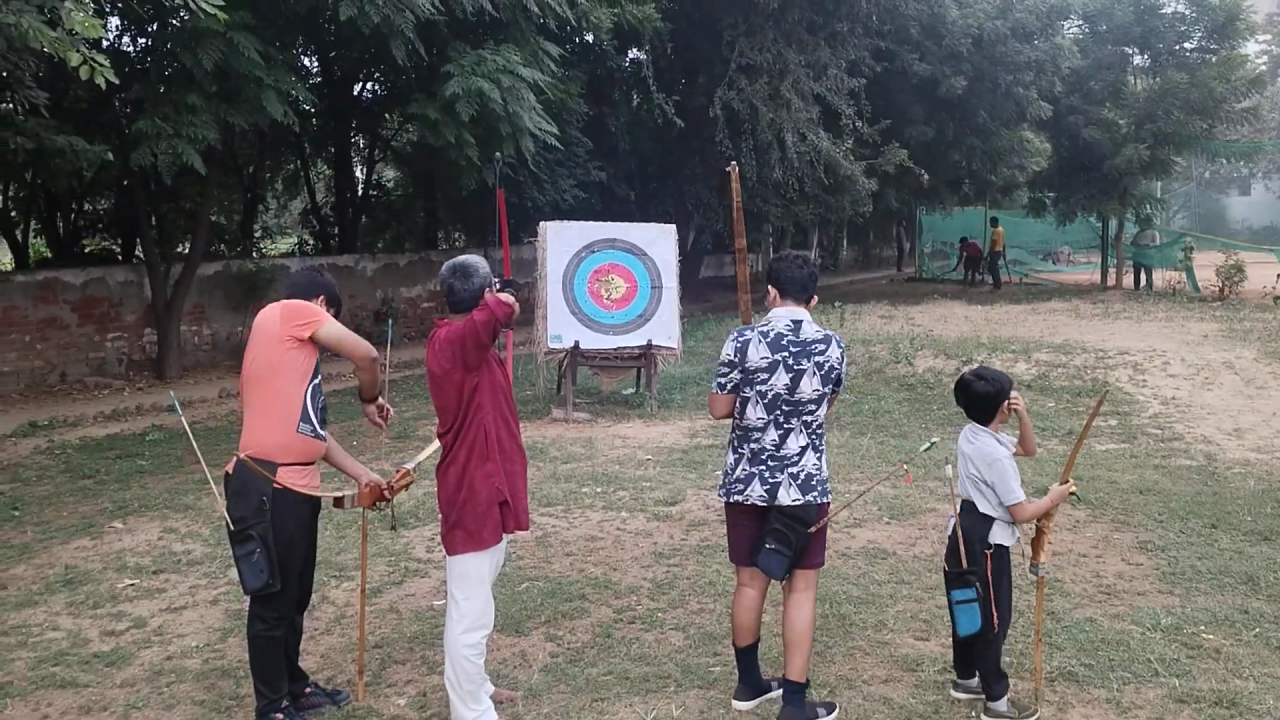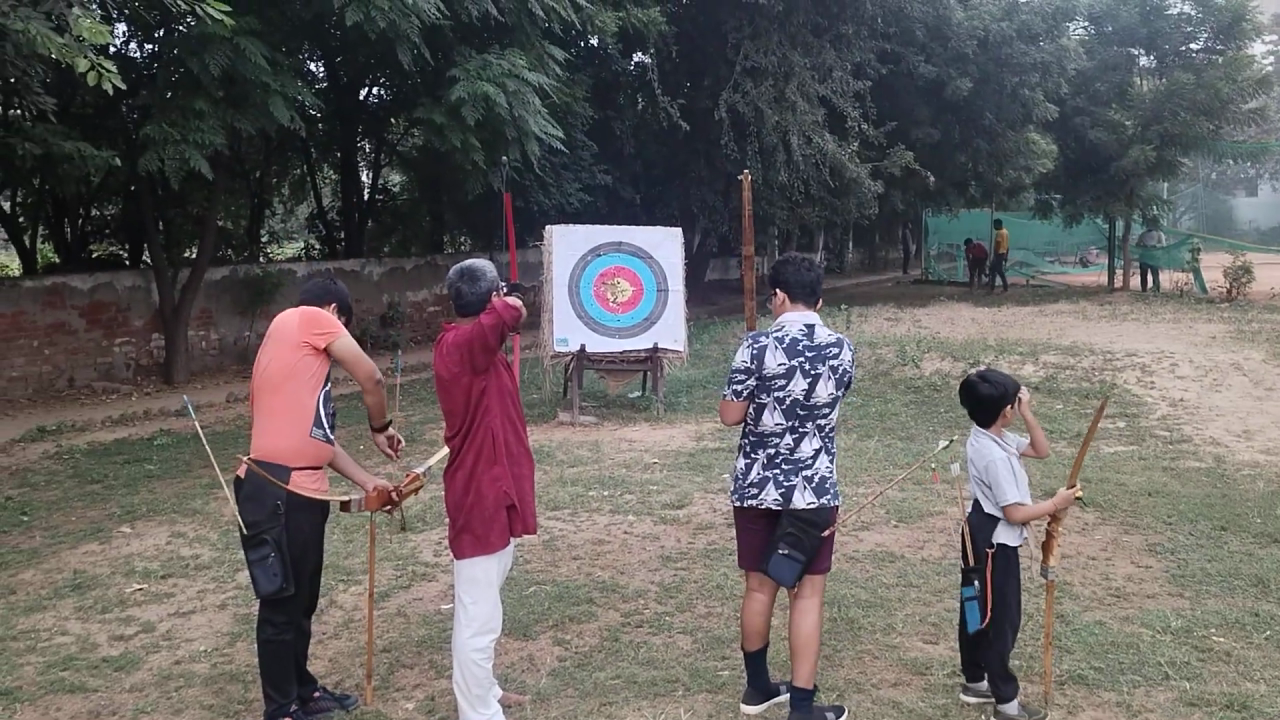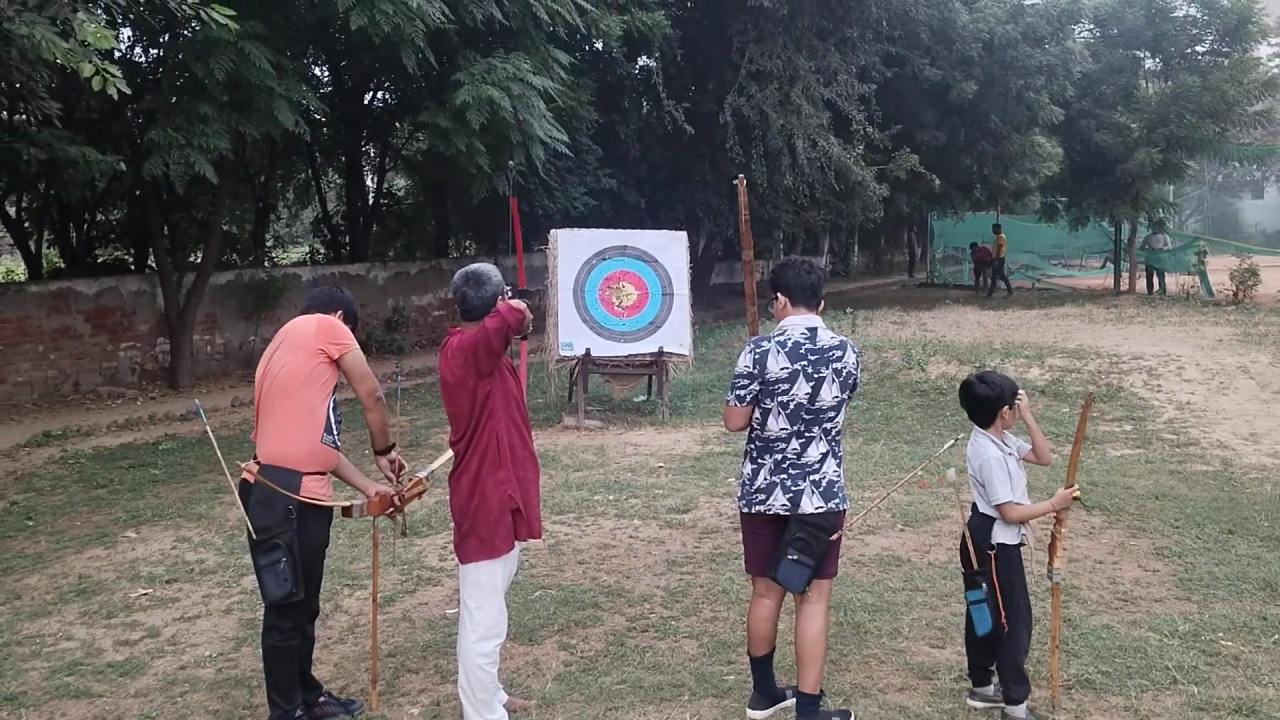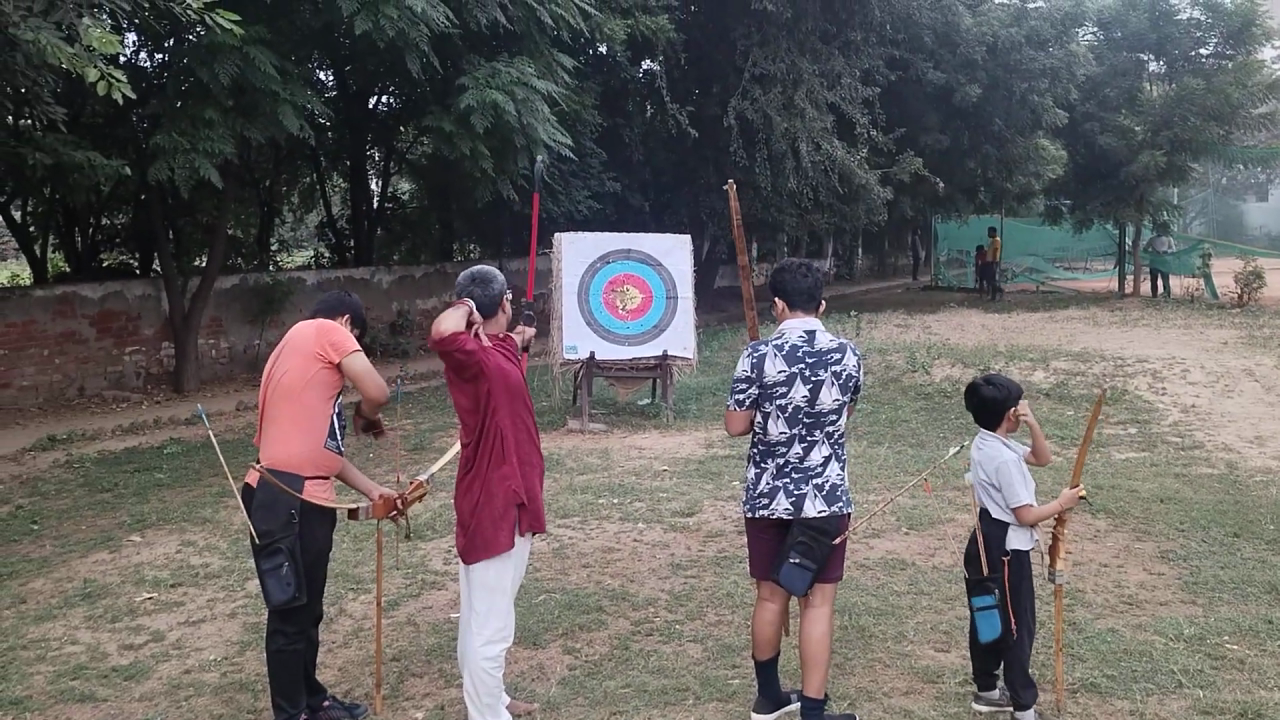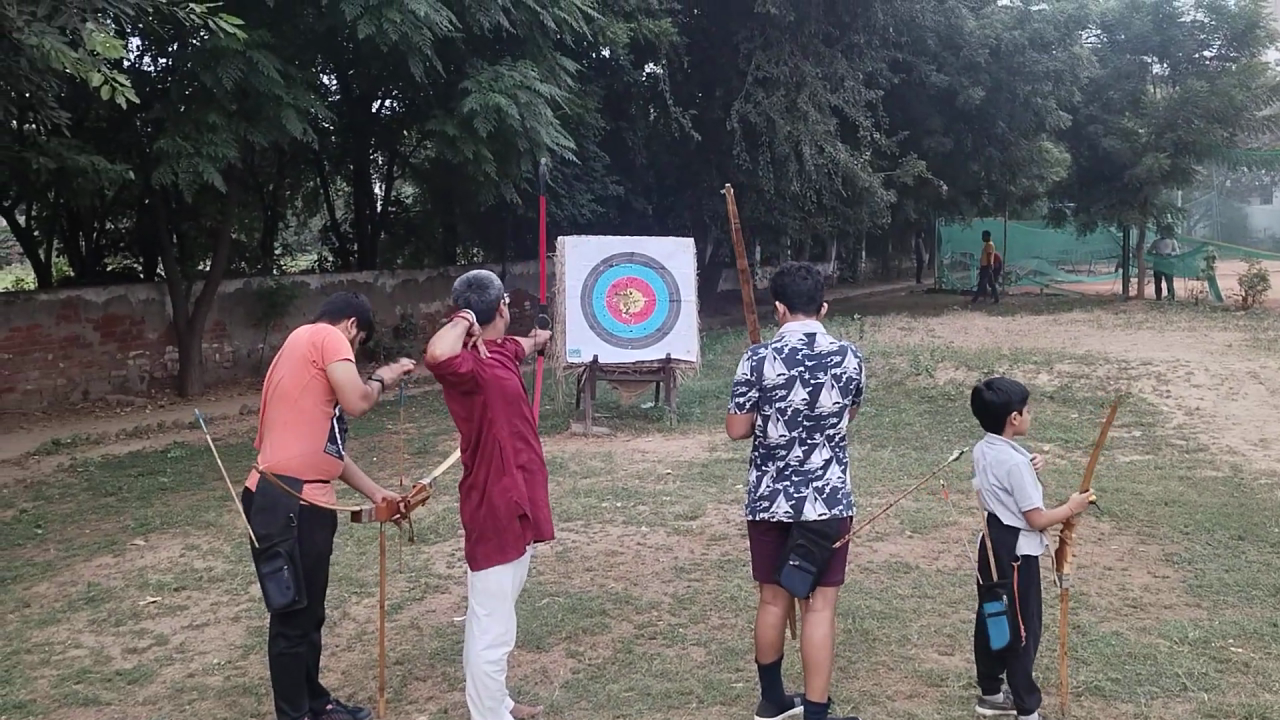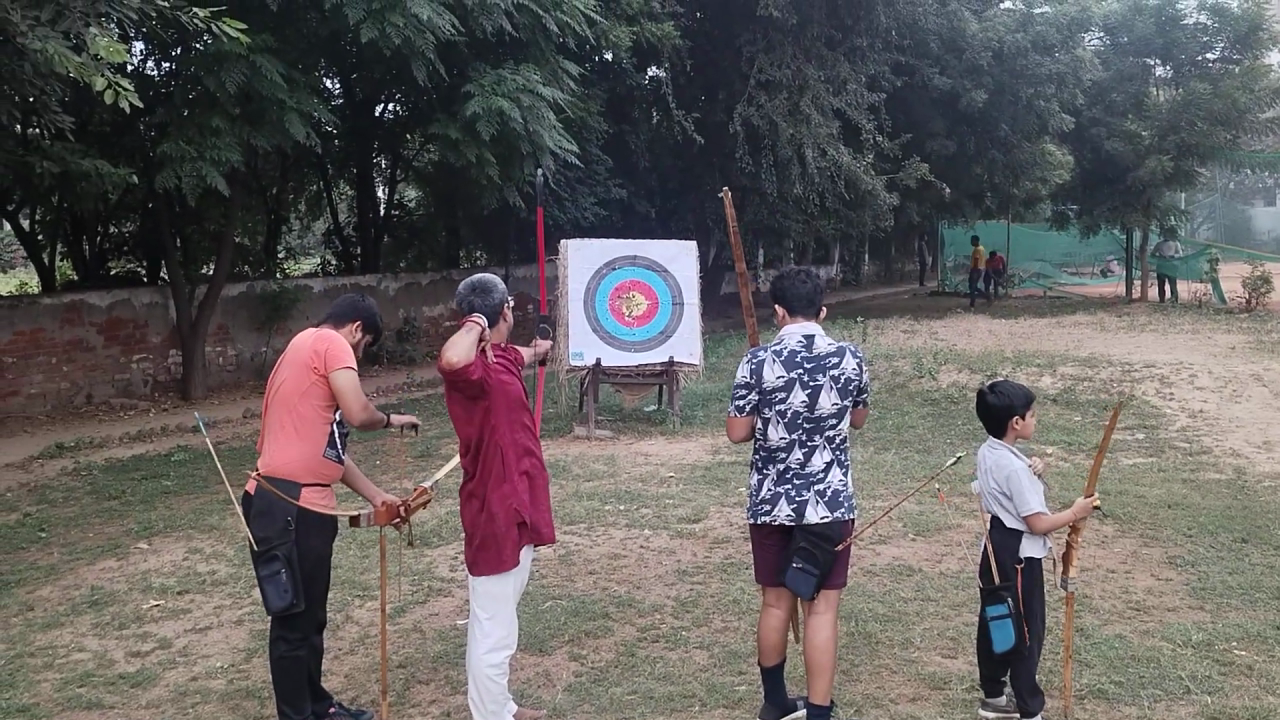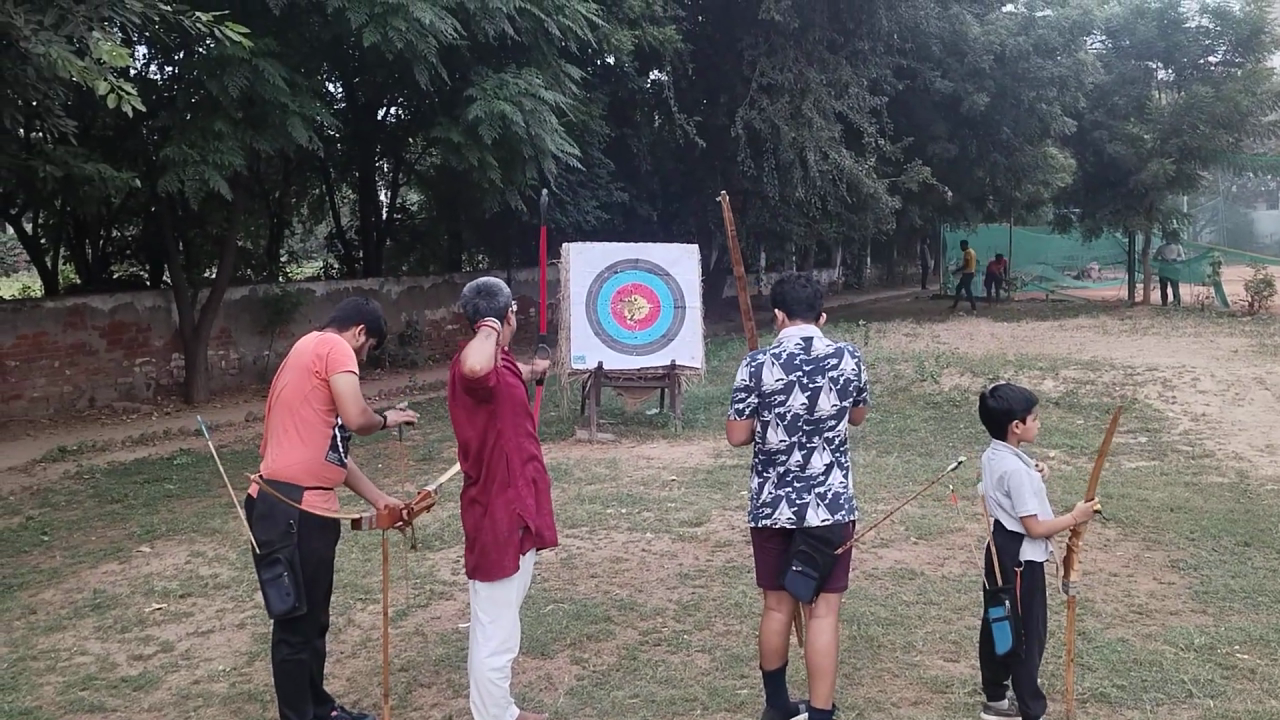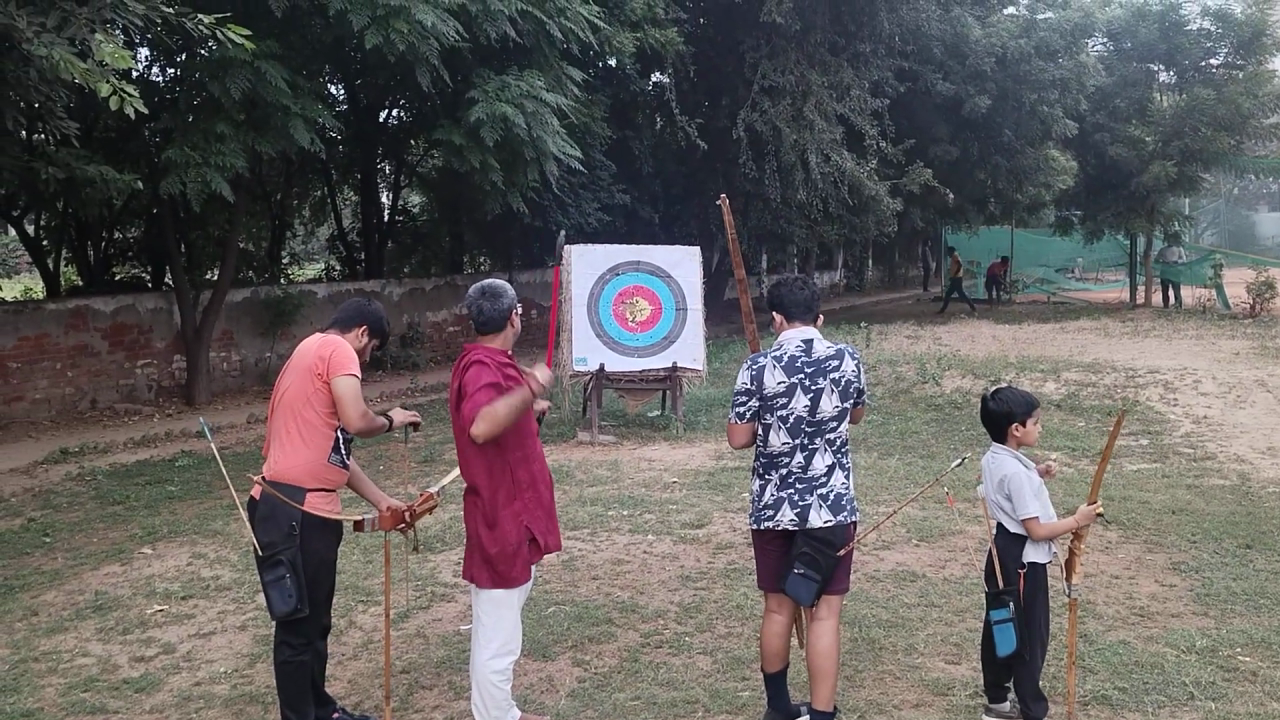
dt=0.3s
person 1, frame 1
left shoulder: (744, 340)
right shoulder: (831, 346)
left elbow: (719, 408)
left hip: (746, 482)
right hip: (803, 485)
left knee: (750, 581)
right knee: (802, 587)
person 1, frame 2
left shoulder: (758, 346)
right shoulder: (842, 350)
left elbow: (730, 416)
left hip: (757, 487)
right hip: (814, 490)
left knee: (759, 586)
right knee: (807, 593)
person 1, frame 3
left shoulder: (761, 350)
right shoulder: (846, 352)
left elbow: (734, 421)
left hip: (764, 492)
right hip: (821, 494)
left knee: (765, 591)
right knee: (813, 597)
person 1, frame 4
left shoulder: (759, 355)
right shoulder: (848, 355)
left elbow: (736, 425)
left hip: (768, 496)
right hip: (825, 498)
left knee: (770, 595)
right knee: (818, 602)
person 1, frame 5
left shoulder: (759, 358)
right shoulder: (849, 357)
left elbow: (737, 429)
left hip: (769, 499)
right hip: (826, 501)
left knee: (773, 598)
right knee: (820, 604)
person 1, frame 6
left shoulder: (758, 362)
right shoulder: (850, 358)
left elbow: (737, 432)
left hip: (771, 502)
right hip: (828, 503)
left knee: (775, 602)
right knee: (822, 607)
person 1, frame 7
left shoulder: (758, 364)
right shoulder: (847, 358)
left elbow: (737, 435)
left hip: (772, 506)
right hip: (829, 506)
left knee: (776, 605)
right knee: (823, 610)
person 1, frame 8
left shoulder: (758, 367)
right shoulder: (847, 360)
left elbow: (738, 438)
left hip: (774, 508)
right hip: (831, 508)
left knee: (778, 607)
right knee: (825, 612)
person 2, frame 1
left shoulder: (457, 339)
right shoulder: (457, 340)
right elbow: (503, 308)
right wrist: (500, 303)
left hip: (481, 485)
right hip: (474, 491)
left knee: (472, 602)
right knee: (471, 610)
person 2, frame 2
left shoulder: (465, 342)
right shoulder: (465, 343)
right elbow: (511, 311)
right wrist: (507, 307)
left hip: (488, 488)
right hip: (482, 493)
left knee: (479, 607)
right knee: (479, 614)
person 2, frame 3
left shoulder: (473, 348)
right shoulder: (469, 347)
right elbow: (515, 313)
left wrist: (511, 332)
right wrist: (518, 315)
left hip: (494, 493)
right hip: (488, 499)
left knee: (484, 610)
right knee: (484, 618)
person 2, frame 4
left shoulder: (491, 346)
right shoulder: (470, 352)
right elbow: (441, 332)
left wrist: (517, 339)
right wrist: (467, 308)
left hip: (502, 496)
right hip: (494, 502)
left knee: (485, 614)
right knee: (490, 623)
person 2, frame 5
left shoulder: (496, 351)
right shoulder: (469, 363)
right elbow: (437, 355)
left wrist: (534, 341)
right wrist: (463, 323)
left hip: (509, 504)
right hip: (497, 508)
left knee: (491, 619)
right knee: (492, 626)
person 2, frame 6
left shoulder: (497, 357)
right shoulder: (475, 367)
right elbow: (450, 360)
left wrist: (534, 351)
right wrist: (476, 325)
left hip: (511, 507)
right hip: (499, 512)
left knee: (495, 622)
right knee: (494, 630)
person 2, frame 7
left shoulder: (492, 362)
right shoulder: (475, 362)
right elbow: (476, 370)
left wrist: (527, 371)
right wrist: (489, 332)
left hip: (510, 510)
right hip: (500, 516)
left knee: (497, 625)
right knee: (495, 633)
person 2, frame 8
left shoulder: (489, 364)
right shoulder: (481, 368)
right elbow: (481, 427)
left wrist: (528, 402)
right wrist: (529, 389)
left hip: (513, 515)
right hip: (502, 521)
left knee: (498, 630)
right knee: (497, 636)
person 3, frame 1
left shoulder: (290, 341)
right shoulder: (285, 313)
left elbow: (311, 427)
right elbow: (365, 356)
left wrist: (361, 474)
right wrist: (371, 400)
left hip: (294, 488)
right hip: (267, 488)
left knee: (294, 596)
right knee: (272, 601)
person 3, frame 2
left shoulder: (293, 342)
right shoulder: (307, 318)
right elbow: (370, 377)
left wrist: (367, 481)
right wrist: (381, 428)
left hip: (300, 492)
right hip: (277, 492)
left knee: (301, 599)
right knee: (282, 604)
person 3, frame 3
left shoulder: (286, 347)
right shoulder: (324, 327)
right elbow: (372, 395)
left wrist: (368, 486)
right wrist: (384, 450)
left hip: (297, 494)
right hip: (285, 494)
left knee: (303, 605)
right knee: (287, 608)
person 3, frame 4
left shoulder: (296, 350)
right shoulder: (326, 331)
right elbow: (376, 393)
left wrist: (371, 488)
right wrist: (366, 417)
left hip: (300, 498)
right hip: (287, 499)
left knee: (306, 608)
right knee: (291, 612)
person 3, frame 5
left shoulder: (304, 348)
right shoulder: (327, 337)
right elbow: (356, 403)
left wrist: (375, 491)
right wrist: (382, 378)
left hip: (301, 502)
right hip: (287, 502)
left knee: (308, 612)
right knee: (293, 616)
person 3, frame 6
left shoulder: (309, 350)
right shoulder: (329, 343)
left elbow: (328, 446)
right elbow: (357, 413)
left wrist: (376, 496)
right wrist: (390, 419)
left hip: (304, 505)
right hip: (287, 505)
left knee: (310, 615)
right knee: (294, 619)
person 3, frame 7
left shoulder: (312, 353)
right shoulder: (332, 347)
left elbow: (332, 447)
right elbow: (356, 418)
left wrist: (379, 498)
right wrist: (387, 418)
left hip: (306, 509)
right hip: (289, 509)
left knee: (313, 619)
right knee: (296, 623)
person 3, frame 8
left shoulder: (316, 355)
right shoulder: (334, 349)
left elbow: (334, 448)
right elbow: (356, 421)
left wrist: (382, 500)
right wrist: (391, 420)
left hip: (308, 510)
right hip: (292, 510)
left knee: (315, 621)
right knee: (299, 625)
person 4, frame 1
left shoulder: (971, 435)
right shoulder: (996, 455)
left elbow: (1028, 449)
right elbow: (1021, 513)
left wrist: (1023, 416)
right wrist: (1052, 499)
left hip: (966, 533)
right hip: (986, 542)
right knee: (992, 619)
left ankle: (965, 679)
person 4, frame 2
left shoulder: (989, 437)
right shoulder: (995, 456)
left elbow: (1042, 451)
right elbow: (1015, 513)
left wrist: (1028, 414)
right wrist: (1055, 503)
left hip: (979, 536)
right hip: (995, 543)
right knee: (1001, 620)
left ankle: (975, 682)
person 4, frame 3
left shoulder: (997, 439)
right shoulder: (991, 456)
left elbow: (1044, 457)
right elbow: (1010, 512)
left wrist: (1028, 417)
right wrist: (1054, 504)
left hip: (980, 539)
right hip: (997, 544)
right knee: (1013, 623)
left ankle: (981, 687)
person 4, frame 4
left shoulder: (984, 443)
right shoulder: (1005, 458)
left elbow: (1042, 458)
right elbow: (1025, 515)
left wrist: (1033, 424)
right wrist: (1062, 503)
left hip: (985, 541)
right hip: (1007, 548)
right knee: (1018, 629)
left ankle: (986, 691)
person 4, frame 5
left shoulder: (983, 450)
right shoulder: (1015, 462)
right elbow: (1036, 519)
left wrist: (1031, 465)
right wrist: (1071, 507)
left hip: (992, 543)
right hip: (1015, 552)
left knee: (991, 621)
right knee: (1022, 632)
person 4, frame 6
left shoulder: (987, 453)
right shoulder: (1015, 467)
right elbow: (1037, 523)
left wrist: (1033, 470)
right wrist: (1075, 513)
left hip: (996, 546)
right hip: (1019, 555)
left knee: (993, 623)
right knee: (1026, 634)
person 4, frame 7
left shoulder: (993, 456)
right shoulder: (1016, 469)
right elbow: (1035, 528)
left wrist: (1036, 473)
right wrist: (1075, 517)
left hip: (1001, 550)
right hip: (1021, 559)
left knee: (997, 626)
right knee: (1027, 637)
person 4, frame 8
left shoulder: (993, 459)
right shoulder: (1017, 473)
right elbow: (1036, 530)
left wrist: (1038, 475)
right wrist: (1077, 520)
left hip: (1003, 553)
right hip: (1024, 562)
right knee: (1029, 640)
